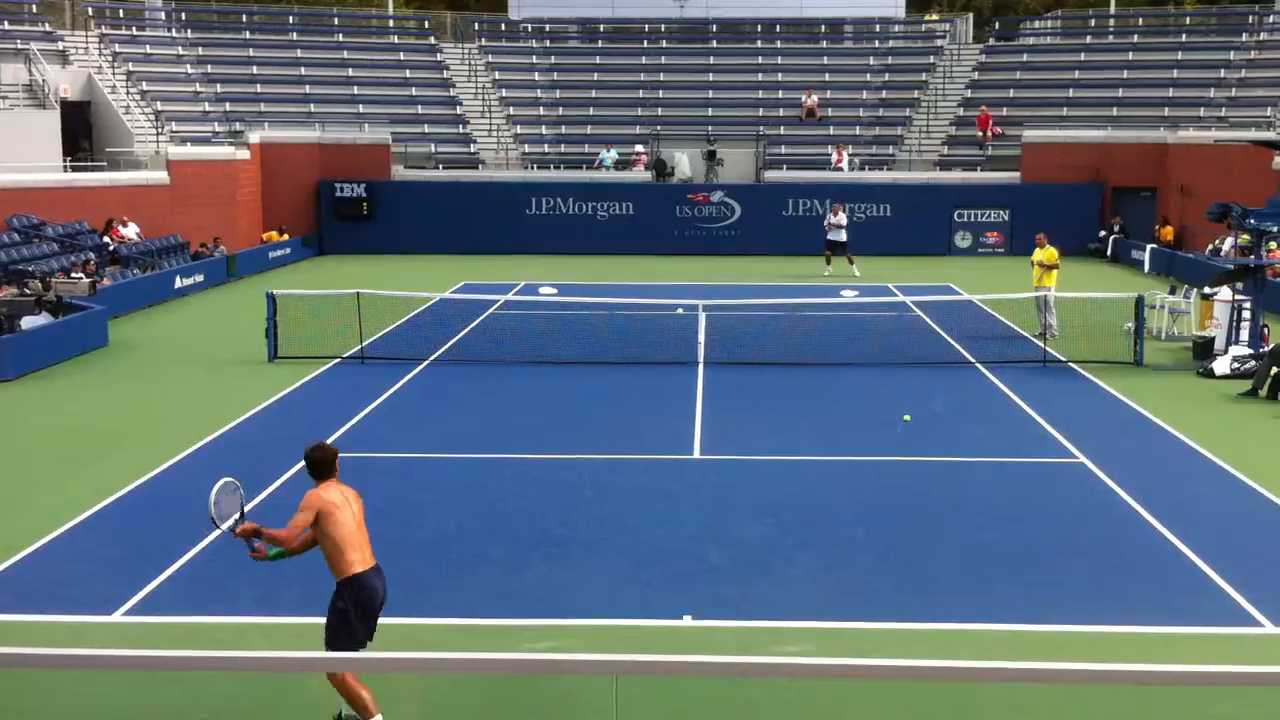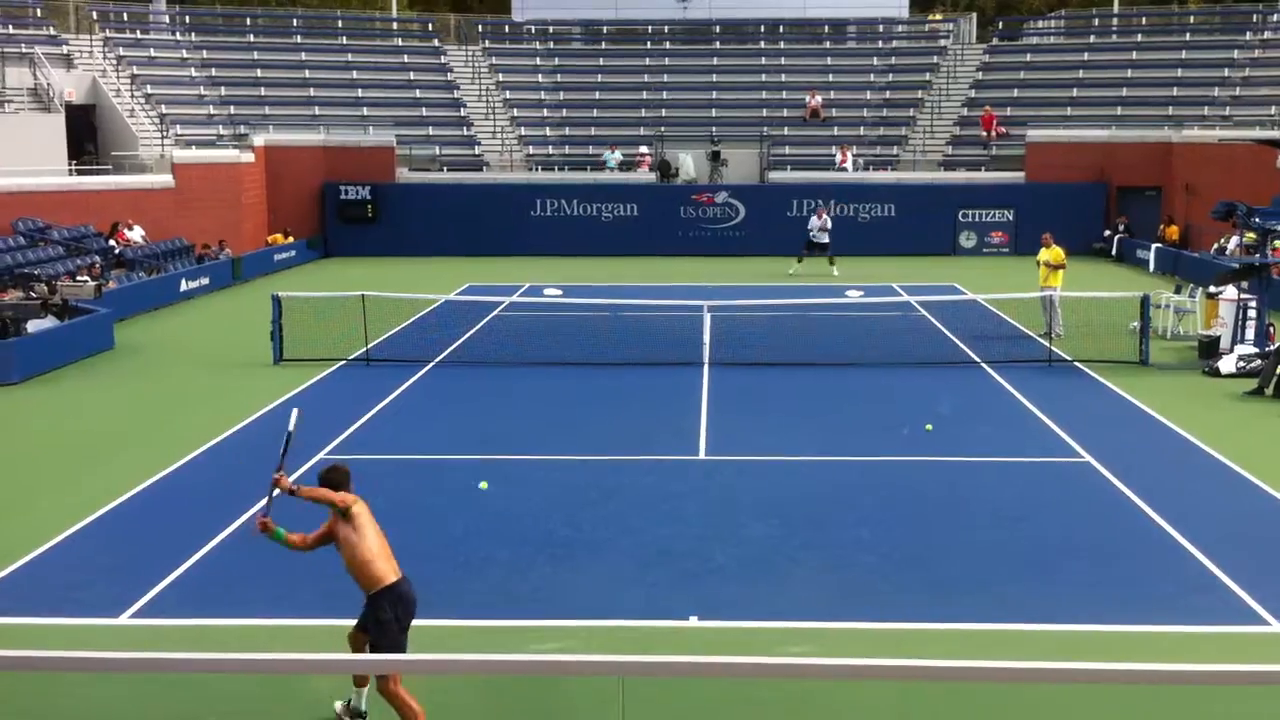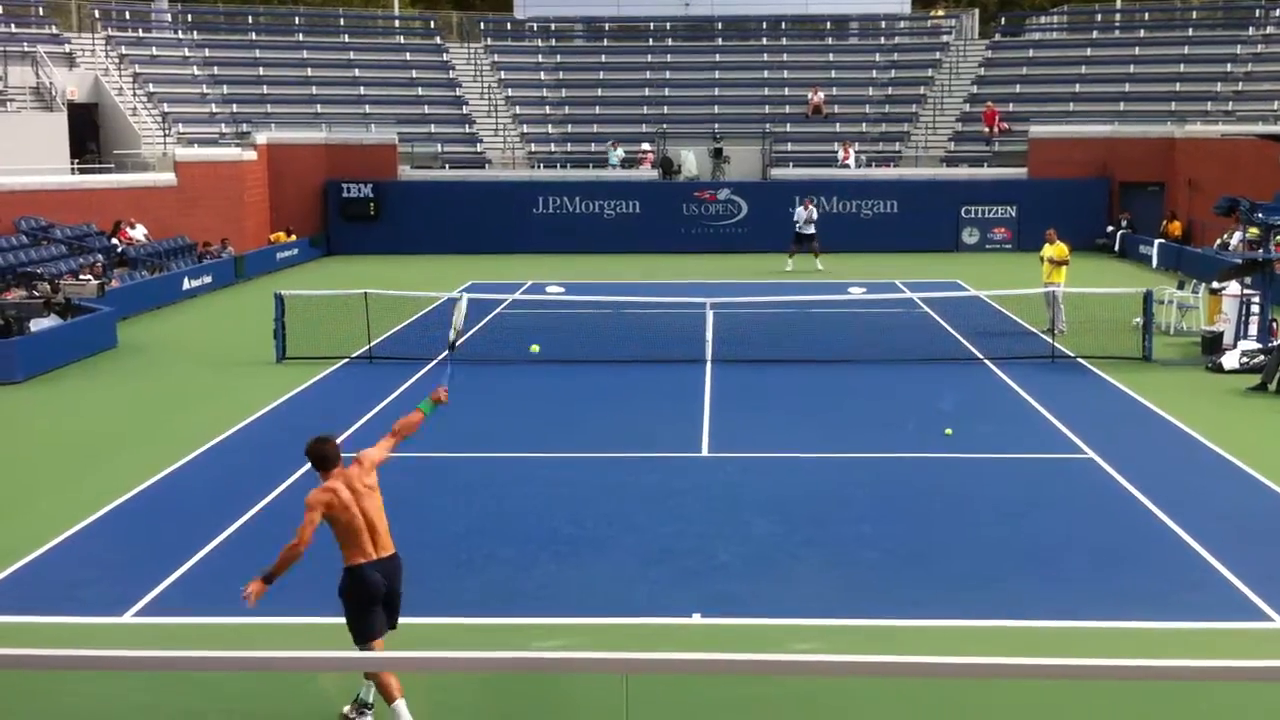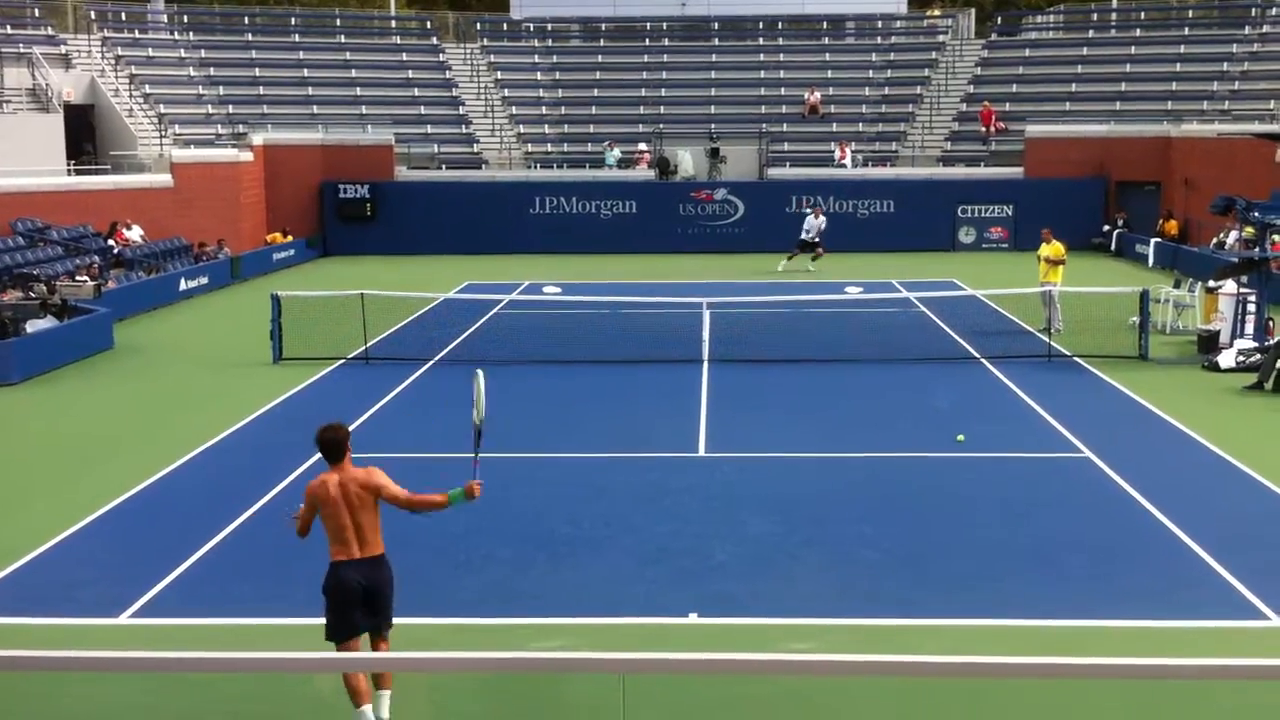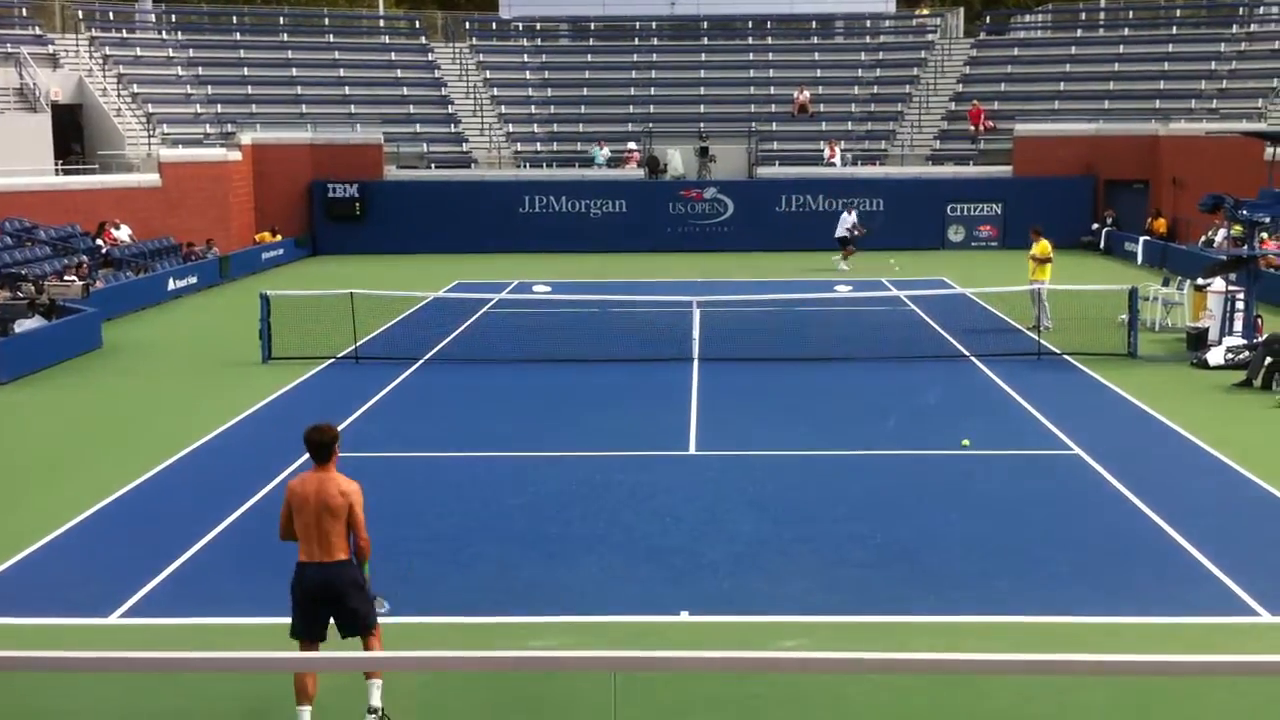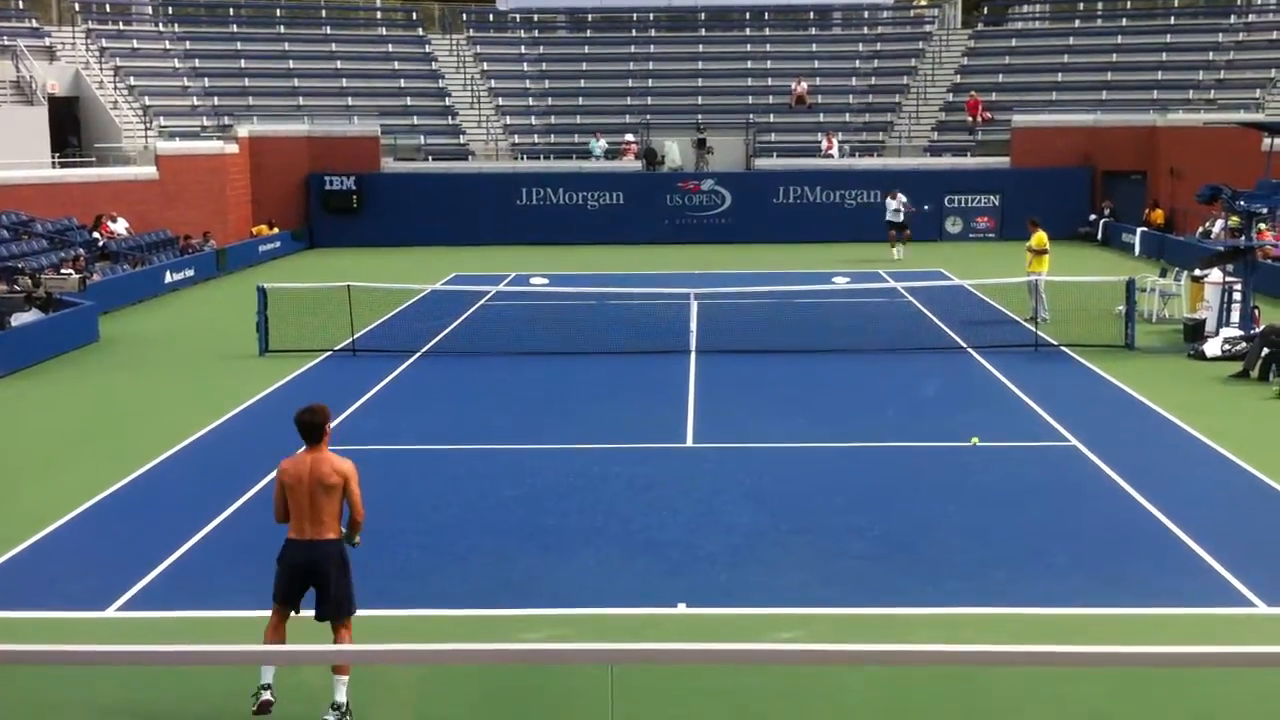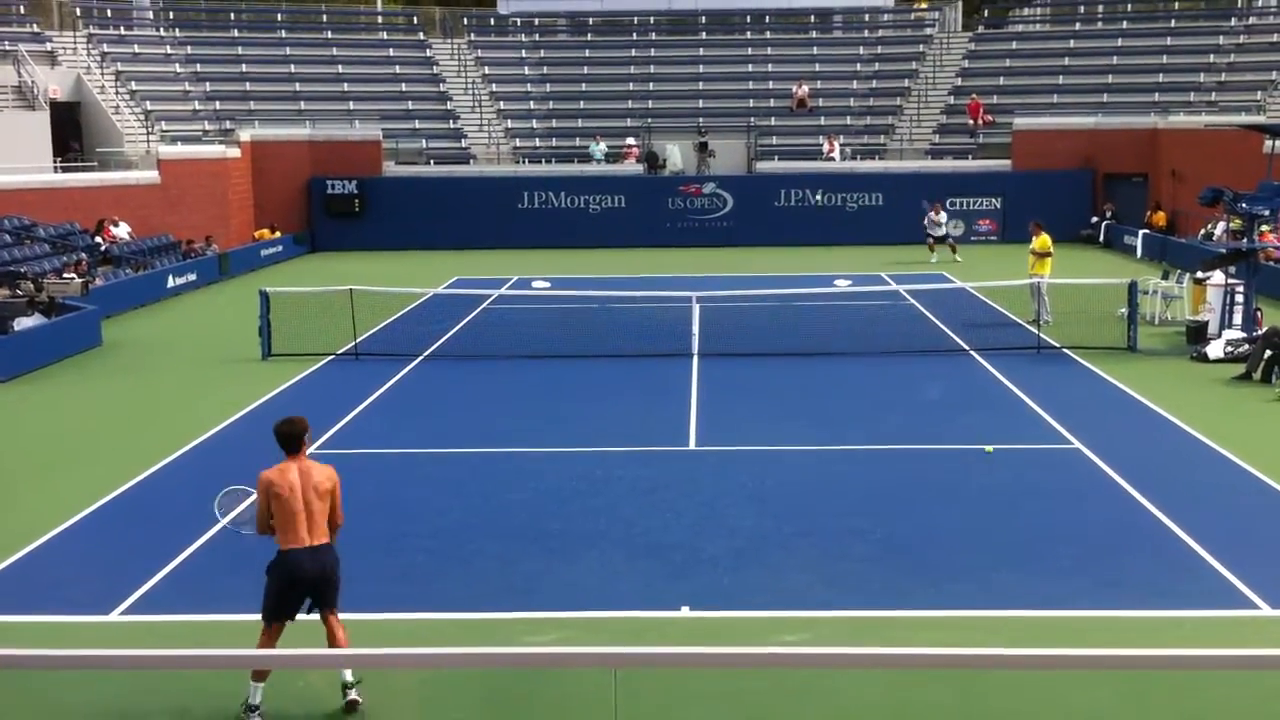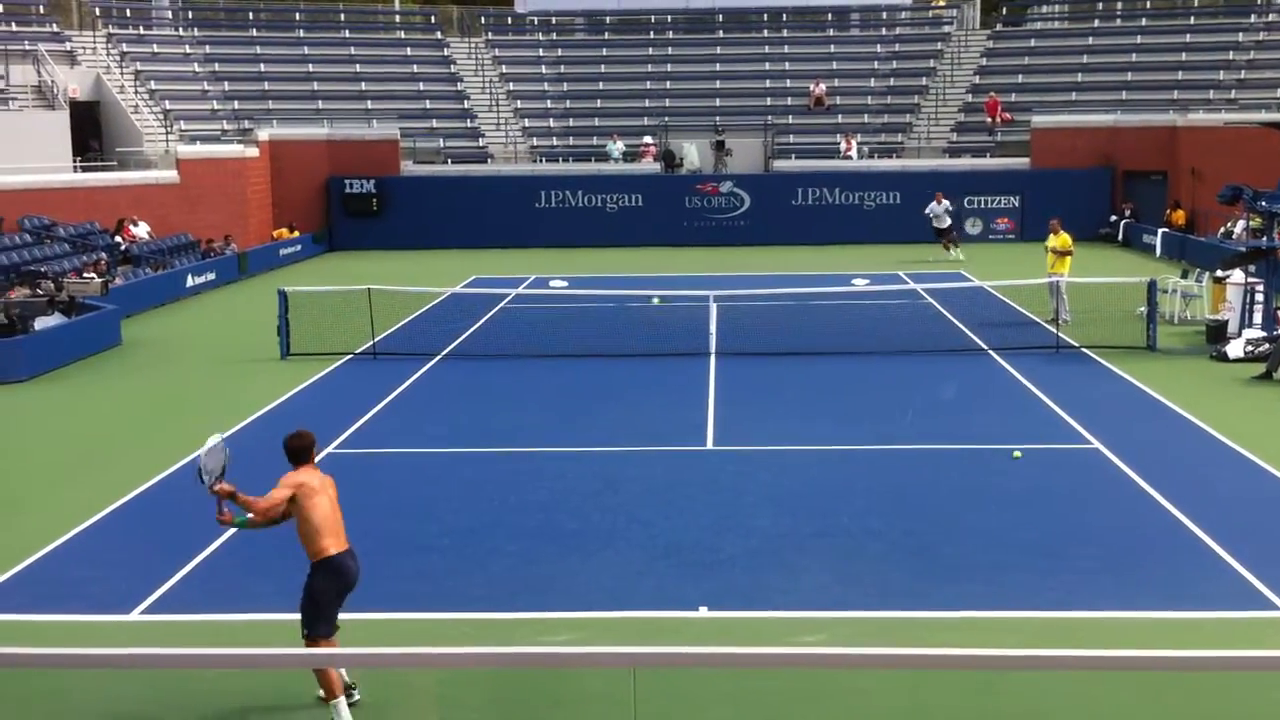
dt=0.4s
person 1, frame 1
left shoulder: (316, 497)
right shoulder: (350, 494)
left elbow: (288, 539)
right elbow: (315, 536)
left wrist: (256, 530)
right wrist: (271, 554)
left hip: (355, 587)
right hip: (373, 579)
left knee: (340, 672)
right knee: (341, 652)
person 1, frame 2
left shoulder: (349, 503)
right shoulder: (335, 524)
left elbow: (333, 498)
right elbow: (303, 541)
left wrist: (293, 489)
right wrist: (274, 531)
left hip: (390, 597)
right hip: (386, 595)
left knee: (388, 684)
right knee: (357, 639)
person 1, frame 3
left shoulder: (321, 496)
right shoulder: (364, 465)
left elbow: (299, 545)
right elbow: (396, 434)
left wrist: (266, 579)
right wrist: (430, 404)
left hip: (361, 575)
right hip: (391, 566)
left knee: (373, 653)
right knee: (373, 637)
person 1, frame 4
left shoulder: (315, 488)
right shoulder: (370, 477)
left elbow: (302, 530)
right elbow: (413, 503)
left wrist: (301, 515)
right wrist: (459, 495)
left hip: (342, 575)
right hip: (378, 568)
left knee: (349, 655)
right knee: (380, 642)
person 1, frame 5
left shoulder: (294, 487)
right shoulder: (349, 488)
left elbow: (285, 535)
right elbow: (362, 541)
right wrist: (362, 571)
left hip: (306, 575)
right hip: (342, 572)
left knee: (308, 653)
right knee: (372, 635)
person 1, frame 6
left shoulder: (286, 468)
right shoulder: (343, 467)
left elbow: (280, 516)
right elbow: (357, 516)
right wrist: (351, 536)
left hip: (294, 551)
right hip: (329, 551)
left knee: (278, 617)
right knee: (342, 628)
left ankle: (265, 688)
person 1, frame 7
left shoulder: (268, 478)
right shoulder: (328, 474)
left elbow: (262, 528)
left hip: (287, 562)
right hip: (323, 556)
left knee: (270, 633)
right knee: (331, 617)
right ankle: (348, 688)
person 1, frame 8
left shoulder: (294, 480)
right shoulder: (325, 480)
left elbow: (262, 509)
right elbow: (277, 516)
left wrist: (232, 494)
right wrist: (236, 521)
left hip: (329, 568)
right hip: (347, 562)
left knee: (315, 649)
right knee: (320, 625)
right ankle: (345, 685)
